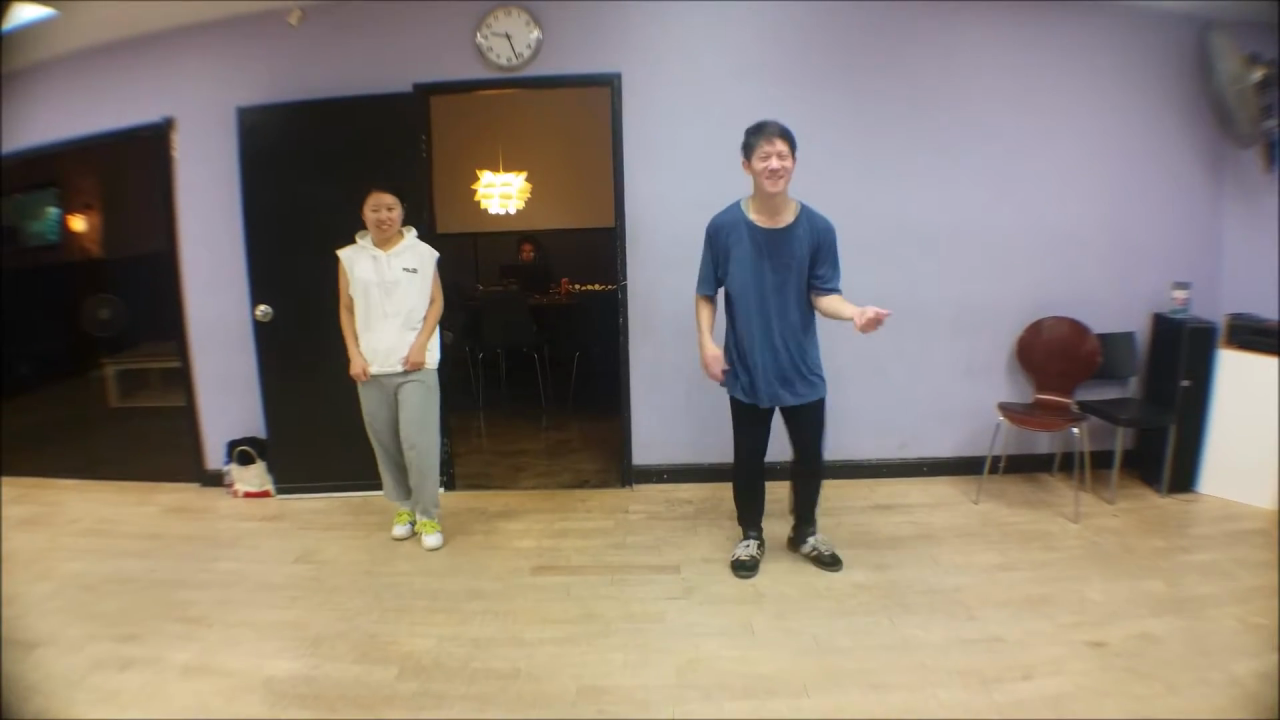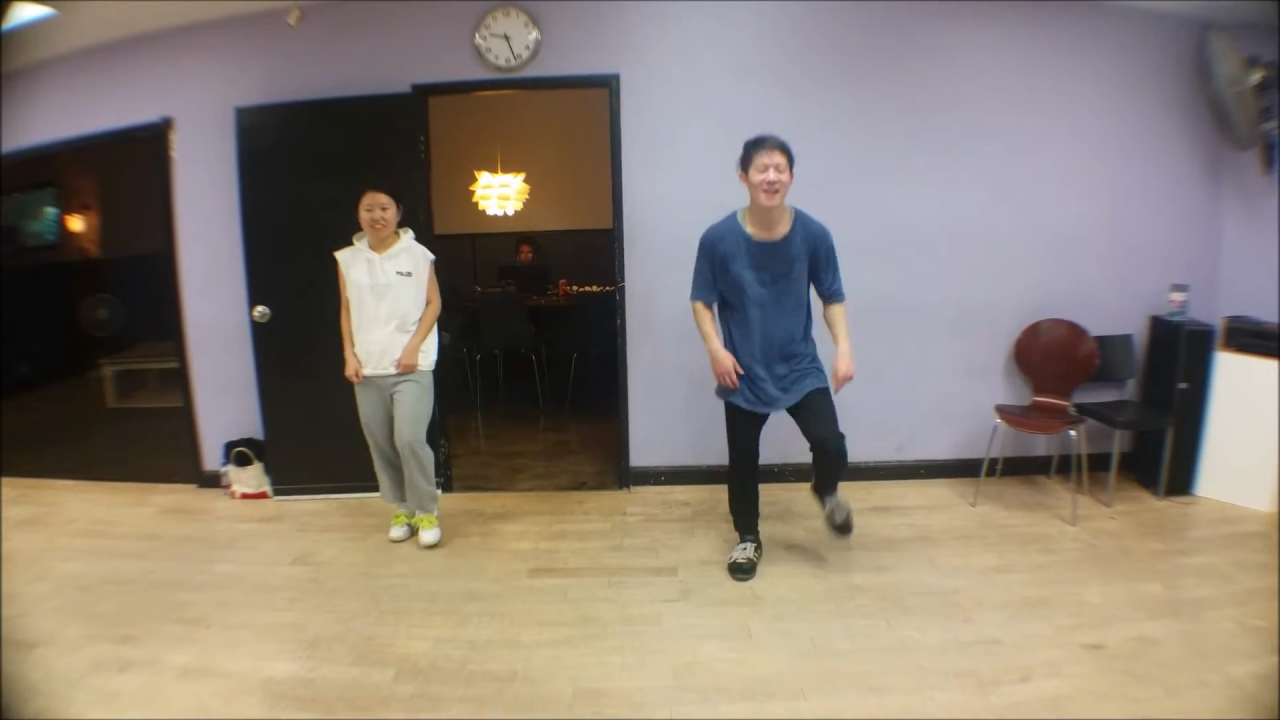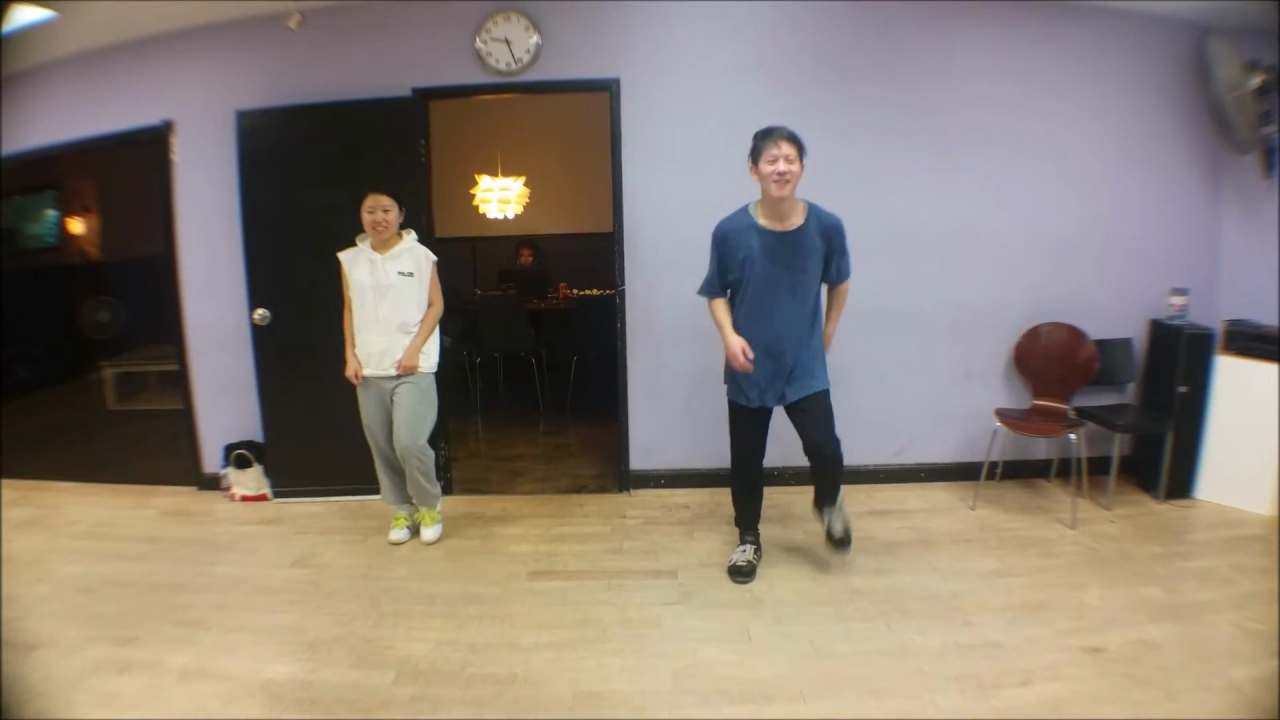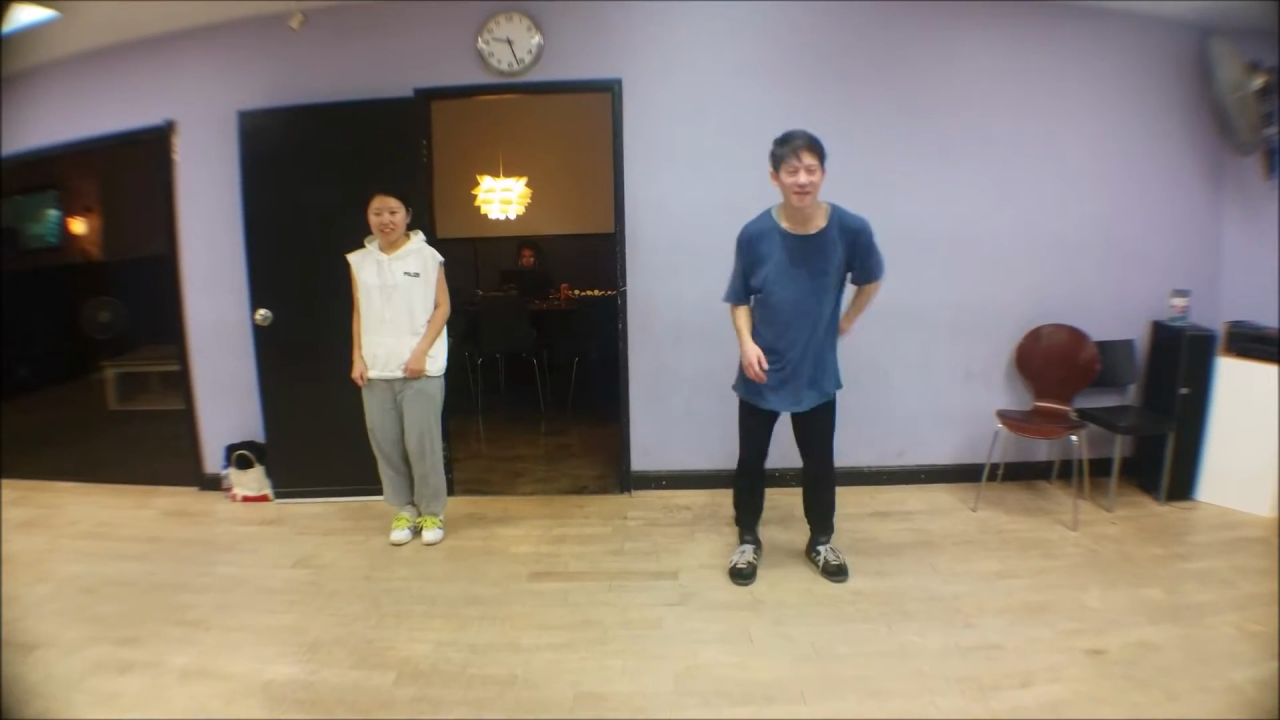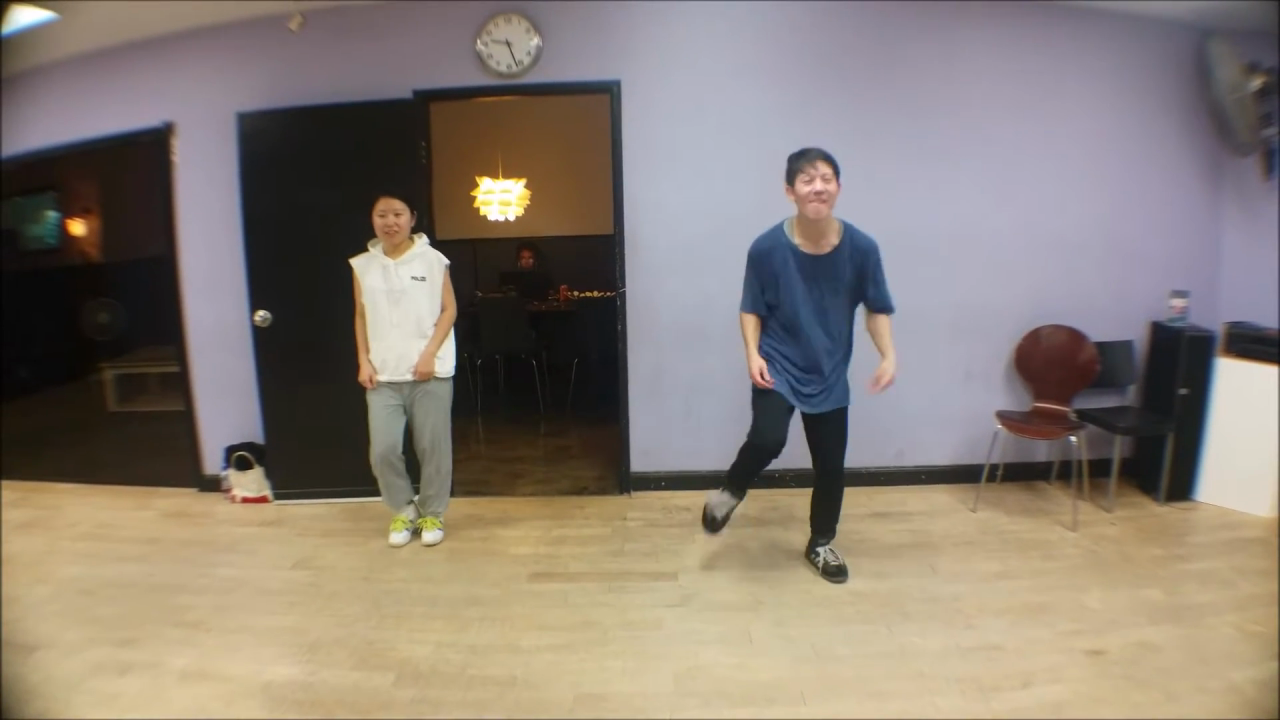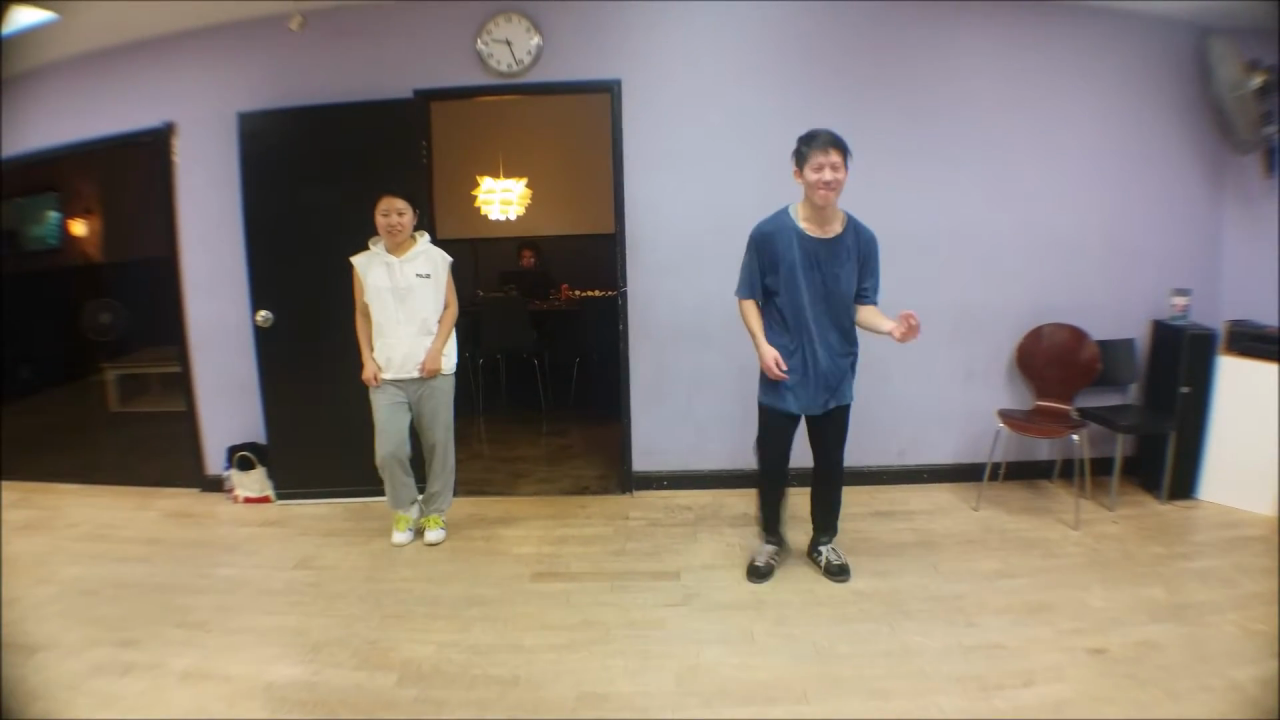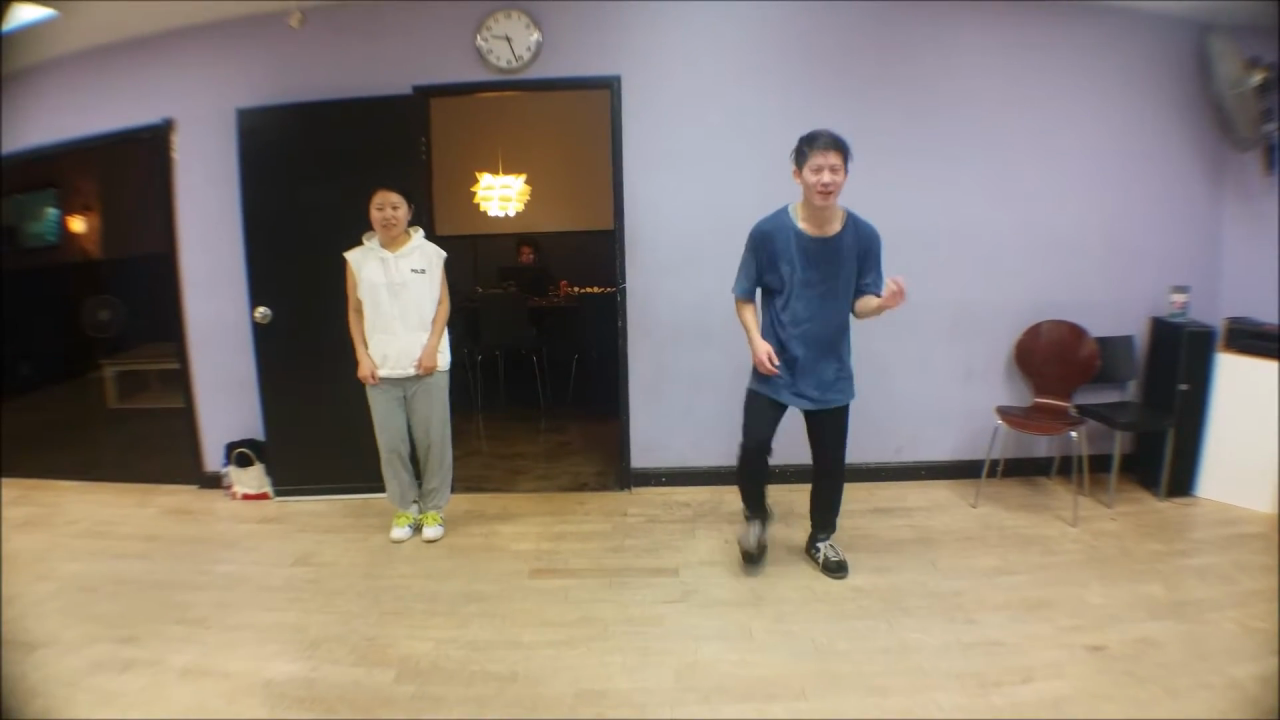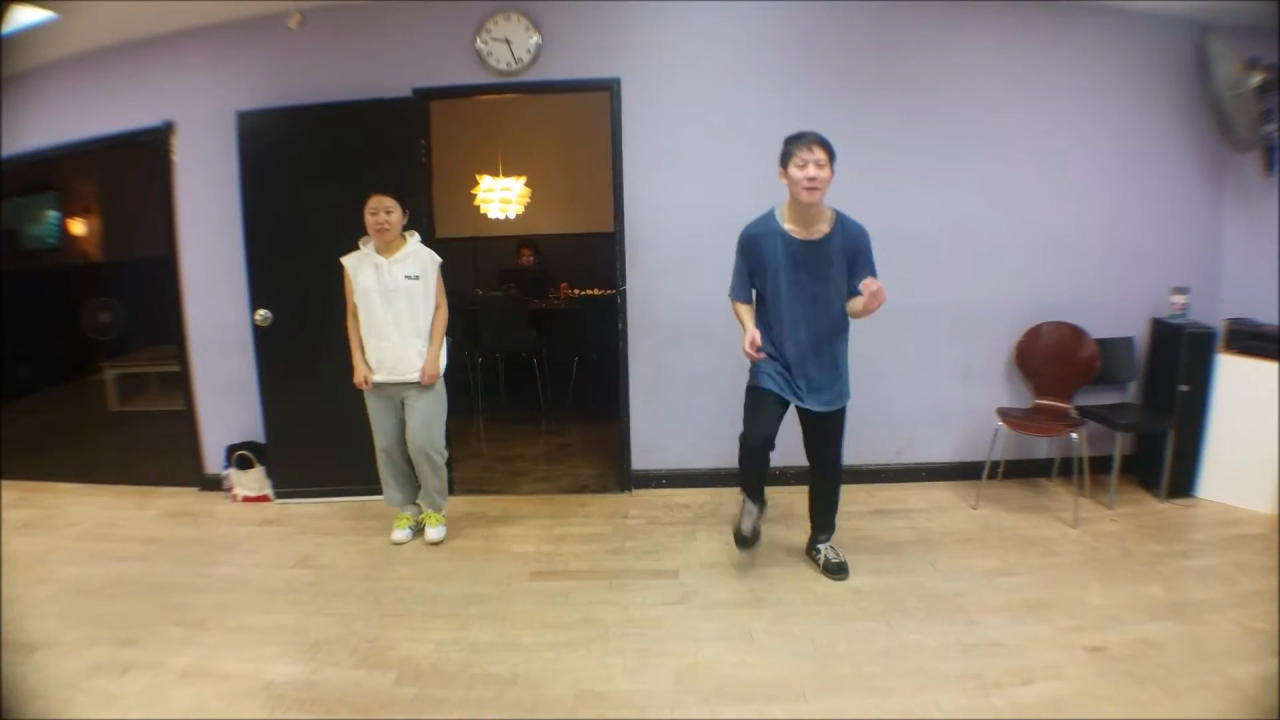
dt=0.2s
person 1, frame 1
left shoulder: (817, 228)
right shoulder: (723, 227)
left elbow: (822, 295)
right elbow: (707, 293)
left wrist: (856, 314)
right wrist: (707, 340)
left hip: (801, 367)
right hip: (747, 368)
left knee: (809, 456)
right knee: (749, 457)
left ankle: (805, 532)
right ankle: (751, 534)
person 1, frame 2
left shoulder: (814, 235)
right shoulder: (718, 238)
left elbow: (832, 297)
right elbow: (702, 301)
left wrist: (843, 349)
right wrist: (716, 349)
left hip: (799, 366)
right hip: (744, 372)
left knee: (830, 446)
right knee: (742, 461)
left ankle: (827, 490)
right ankle: (748, 538)
person 1, frame 3
left shoulder: (827, 226)
right shoulder: (731, 231)
left elbow: (838, 282)
right elbow: (716, 293)
left wrist: (827, 331)
right wrist: (729, 335)
left hip: (805, 365)
right hip: (751, 367)
left knee: (826, 450)
right knee: (746, 460)
left ankle: (828, 504)
right ankle: (748, 539)
person 1, frame 4
left shoulder: (851, 230)
right shoulder: (755, 235)
left elbow: (870, 280)
right elbow: (739, 300)
left wrist: (845, 323)
right wrist: (747, 343)
left hip: (817, 371)
right hip: (765, 370)
left knee: (819, 463)
right knee: (752, 459)
left ankle: (821, 541)
right ankle: (747, 540)
person 1, frame 5
left shoulder: (861, 248)
right shoulder: (767, 248)
left elbow: (878, 310)
right elbow: (752, 309)
left wrist: (889, 356)
right wrist: (753, 354)
left hip: (829, 377)
right hip: (778, 368)
left knee: (830, 466)
right knee: (766, 442)
left ankle: (821, 543)
right ankle: (730, 491)
person 1, frame 6
left shoulder: (861, 239)
right shoulder: (769, 233)
left elbow: (860, 306)
right elbow: (747, 296)
left wrist: (889, 326)
right wrist: (762, 344)
left hip: (835, 374)
right hip: (784, 371)
left knee: (830, 464)
right knee: (773, 462)
left ankle: (823, 542)
right ankle: (771, 540)
person 1, frame 7
left shoulder: (863, 236)
right shoulder: (768, 232)
left elbow: (861, 302)
right elbow: (744, 296)
left wrist: (884, 302)
right wrist: (756, 340)
left hip: (831, 371)
right hip: (778, 366)
left knee: (830, 461)
right knee: (754, 445)
left ankle: (821, 538)
right ankle: (755, 516)
person 1, frame 8
left shoulder: (852, 236)
right shoulder: (757, 235)
left elbow: (854, 305)
right elbow: (741, 294)
left wrist: (870, 303)
right wrist: (749, 328)
left hip: (826, 372)
right hip: (772, 366)
left knee: (826, 462)
right knee: (755, 442)
left ankle: (821, 540)
right ankle: (753, 501)
person 2, frame 1
left shoulder: (422, 253)
right shoulder: (350, 258)
left elbow: (436, 302)
right elbow: (346, 309)
left wrist: (420, 346)
right wrist: (354, 354)
left hip: (416, 364)
right hip: (372, 366)
left knee: (419, 441)
right knee: (384, 441)
left ankle: (428, 515)
right ankle: (404, 506)
person 2, frame 2
left shoulder: (417, 255)
right shoulder: (347, 259)
left elbow: (433, 304)
right elbow: (346, 311)
left wrist: (413, 347)
right wrist: (349, 355)
left hip: (412, 365)
right hip: (368, 368)
left knee: (410, 439)
right knee: (381, 444)
left ankle: (425, 510)
right ankle: (402, 508)
person 2, frame 3
left shoulder: (419, 256)
right shoulder: (350, 260)
left elbow: (435, 305)
right elbow: (349, 311)
left wrist: (414, 349)
right wrist: (350, 356)
left hip: (413, 367)
right hip: (370, 369)
left knee: (409, 442)
right knee: (382, 446)
left ankle: (429, 504)
right ankle: (403, 509)
person 2, frame 4
left shoulder: (427, 257)
right shoulder: (359, 262)
left elbow: (442, 307)
right elbow: (358, 313)
left wrist: (421, 351)
right wrist: (357, 358)
left hip: (421, 369)
right hip: (376, 371)
left knee: (423, 445)
right knee: (386, 447)
left ankle: (431, 512)
right ankle: (405, 510)
person 2, frame 5
left shoulder: (432, 260)
right shoulder: (362, 266)
left elbow: (449, 310)
right elbow: (361, 317)
left wrist: (429, 354)
right wrist: (364, 361)
left hip: (429, 372)
right hip: (383, 374)
left knee: (432, 446)
right knee: (383, 451)
left ankle: (432, 513)
right ankle: (403, 510)
person 2, frame 6
left shoulder: (436, 258)
right shoulder: (363, 264)
left elbow: (451, 307)
right elbow: (362, 315)
left wrist: (436, 351)
right wrist: (367, 360)
left hip: (432, 369)
right hip: (387, 373)
left knee: (438, 444)
right knee: (389, 450)
left ankle: (435, 512)
right ankle: (406, 509)
person 2, frame 7
left shoulder: (430, 254)
right shoulder: (357, 259)
left elbow: (443, 304)
right elbow: (354, 311)
left wrist: (431, 347)
right wrist: (362, 357)
left hip: (427, 365)
right hip: (382, 369)
left knee: (433, 440)
right knee: (391, 445)
left ankle: (433, 508)
right ankle: (406, 508)
person 2, frame 8
left shoulder: (425, 258)
right shoulder: (354, 264)
left elbow: (441, 309)
right elbow: (353, 317)
left wrist: (434, 356)
right wrist: (358, 362)
left hip: (421, 370)
right hip: (378, 373)
left knee: (425, 443)
right knee: (388, 447)
left ankle: (433, 509)
right ankle: (405, 510)
